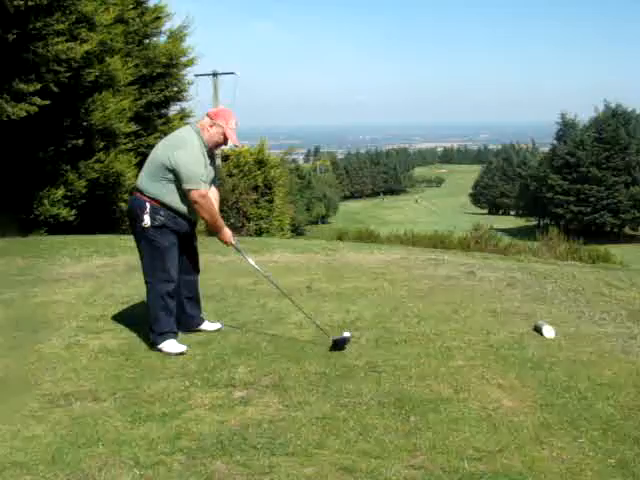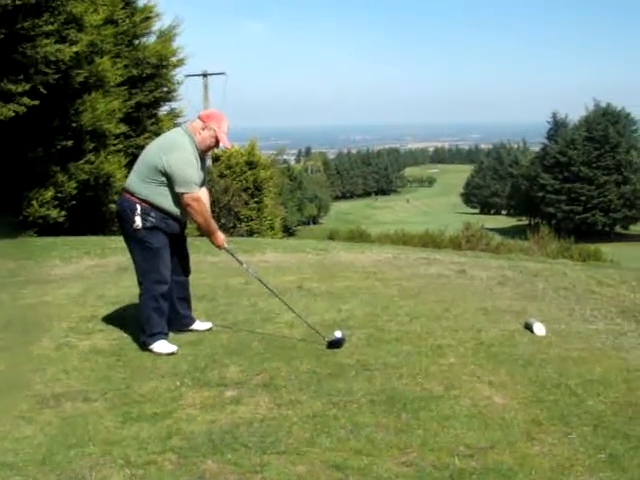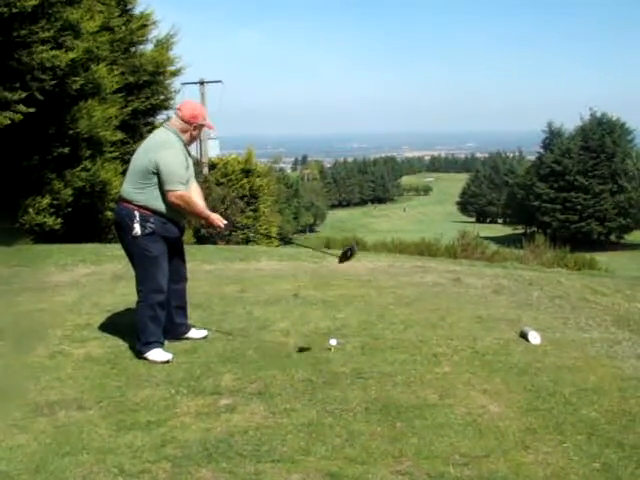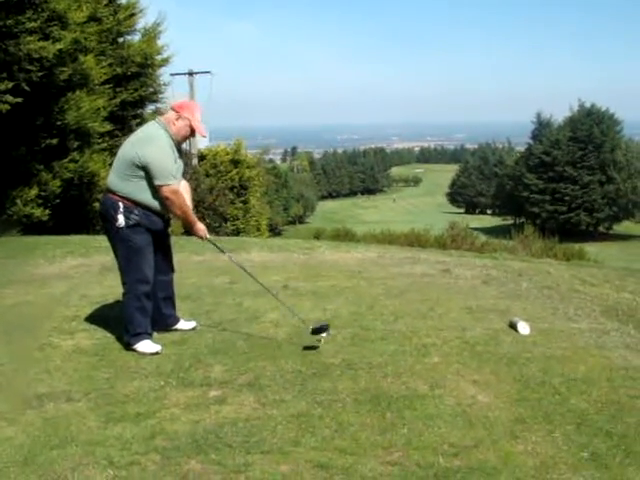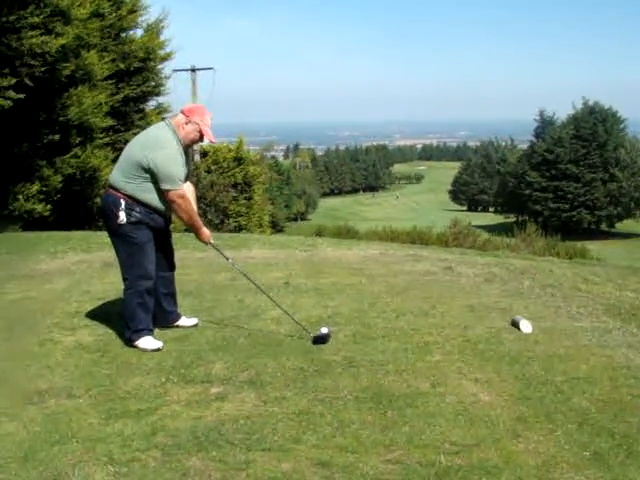
dt=1s
person 1, frame 1
left shoulder: (203, 146)
right shoulder: (187, 148)
left elbow: (210, 188)
right elbow: (198, 198)
left wrist: (215, 224)
right wrist: (220, 229)
left hip: (178, 217)
right hip: (154, 215)
left knee: (187, 270)
right knee: (163, 276)
left ankle: (190, 319)
right ankle: (162, 335)
person 1, frame 2
left shoulder: (193, 147)
right shoulder: (180, 151)
left elbow: (201, 190)
right elbow: (192, 201)
left wrist: (209, 228)
right wrist: (214, 233)
left hip: (166, 216)
right hip: (143, 216)
left knee: (178, 270)
right knee: (156, 277)
left ankle: (181, 320)
right ankle: (153, 336)
person 1, frame 3
left shoulder: (173, 142)
right shoulder: (169, 149)
left elbow: (190, 184)
right elbow: (177, 196)
left wrist: (205, 213)
right wrist: (207, 216)
left hip: (163, 222)
right hip: (143, 223)
left knee: (175, 278)
right knee: (154, 285)
left ankle: (176, 327)
right ankle: (149, 344)
person 1, frame 4
left shoulder: (166, 139)
right shoulder: (156, 143)
left elbow: (180, 182)
right elbow: (169, 193)
left wrist: (190, 217)
right wrist: (193, 224)
left hip: (149, 215)
right hip: (127, 215)
left knee: (162, 270)
right knee: (139, 277)
left ankle: (164, 319)
right ankle: (136, 335)
person 1, frame 5
left shoulder: (178, 141)
right shoulder: (164, 147)
left elbow: (185, 184)
right elbow: (177, 197)
left wrist: (196, 221)
right wrist: (199, 229)
left hip: (151, 211)
right hip: (127, 211)
left knee: (163, 265)
right knee: (141, 273)
left ankle: (166, 316)
right ankle: (138, 332)
